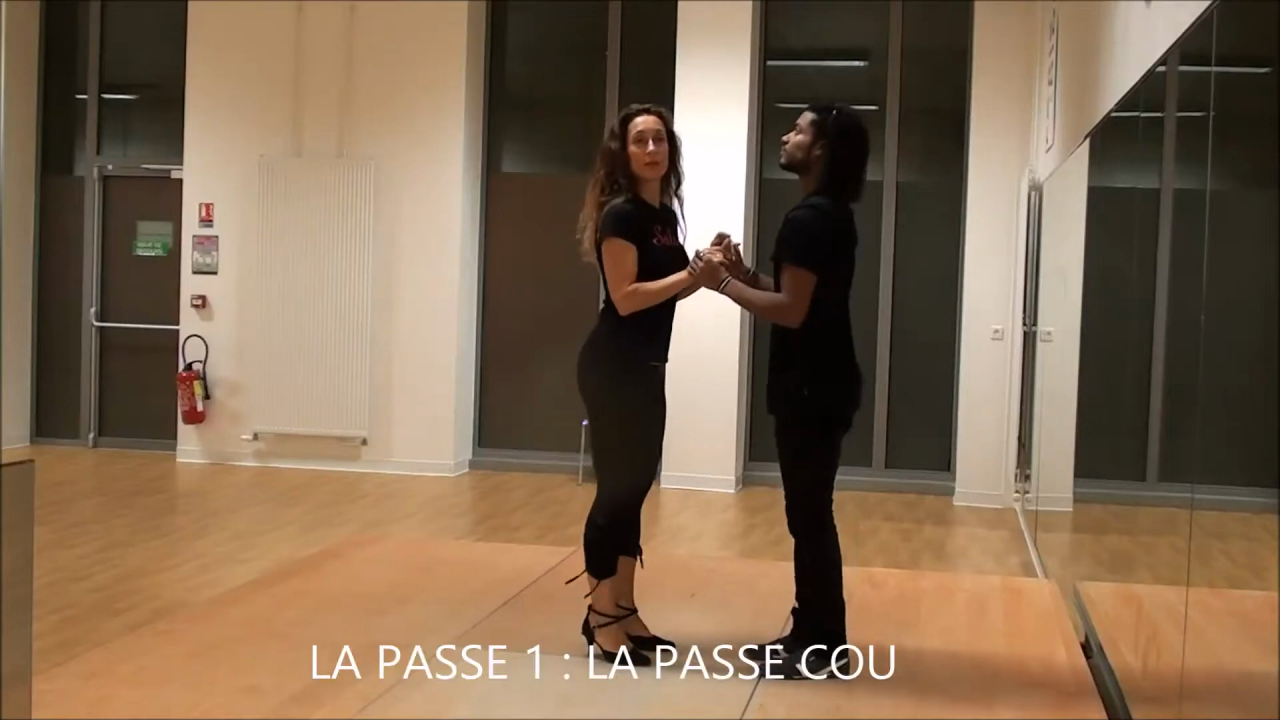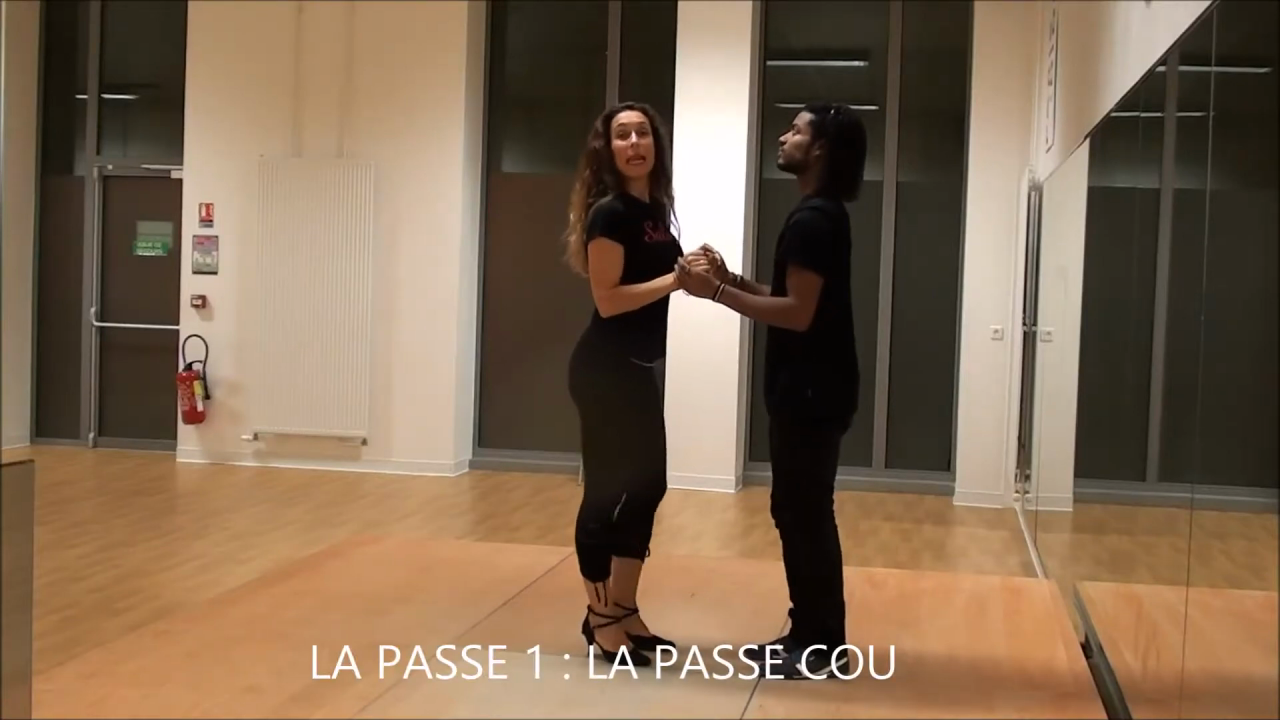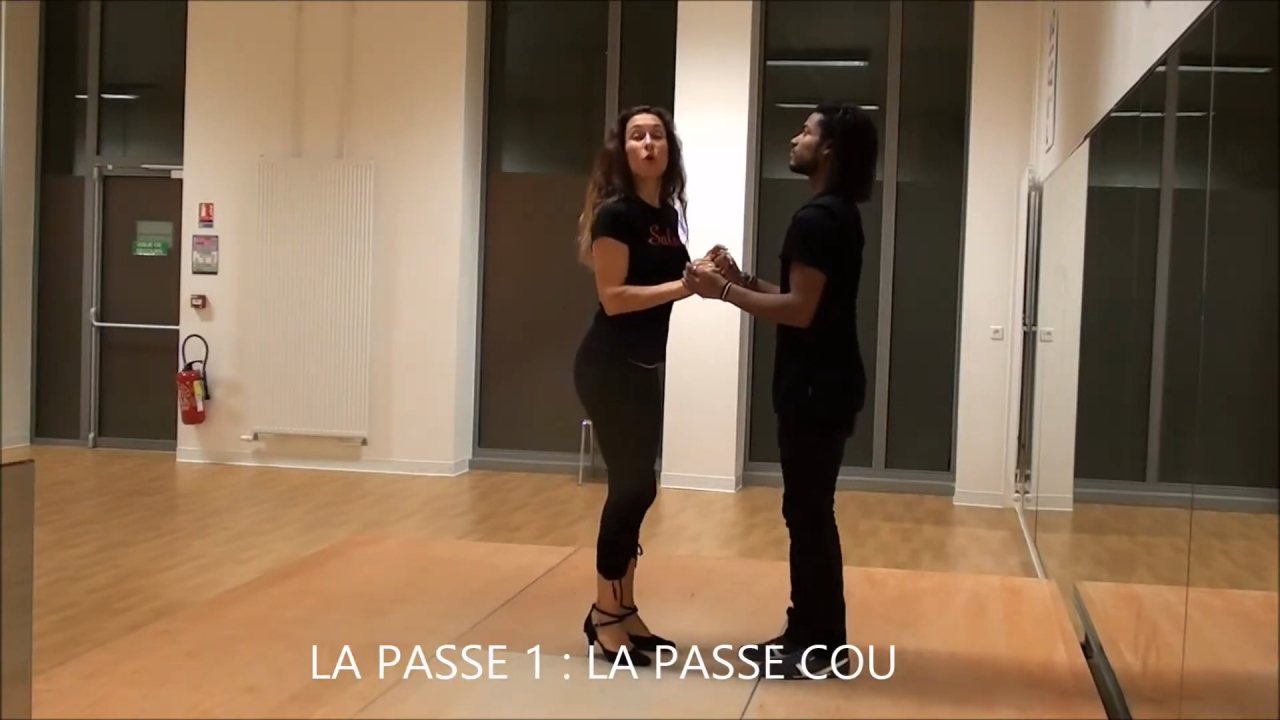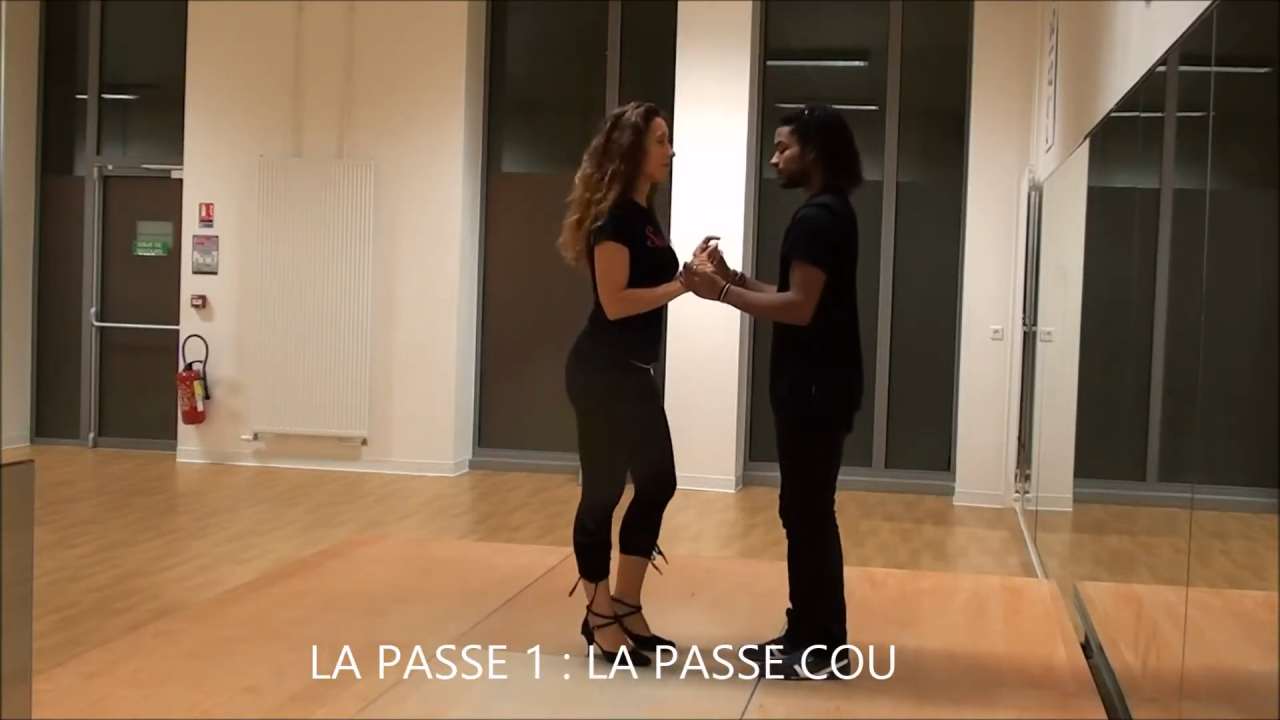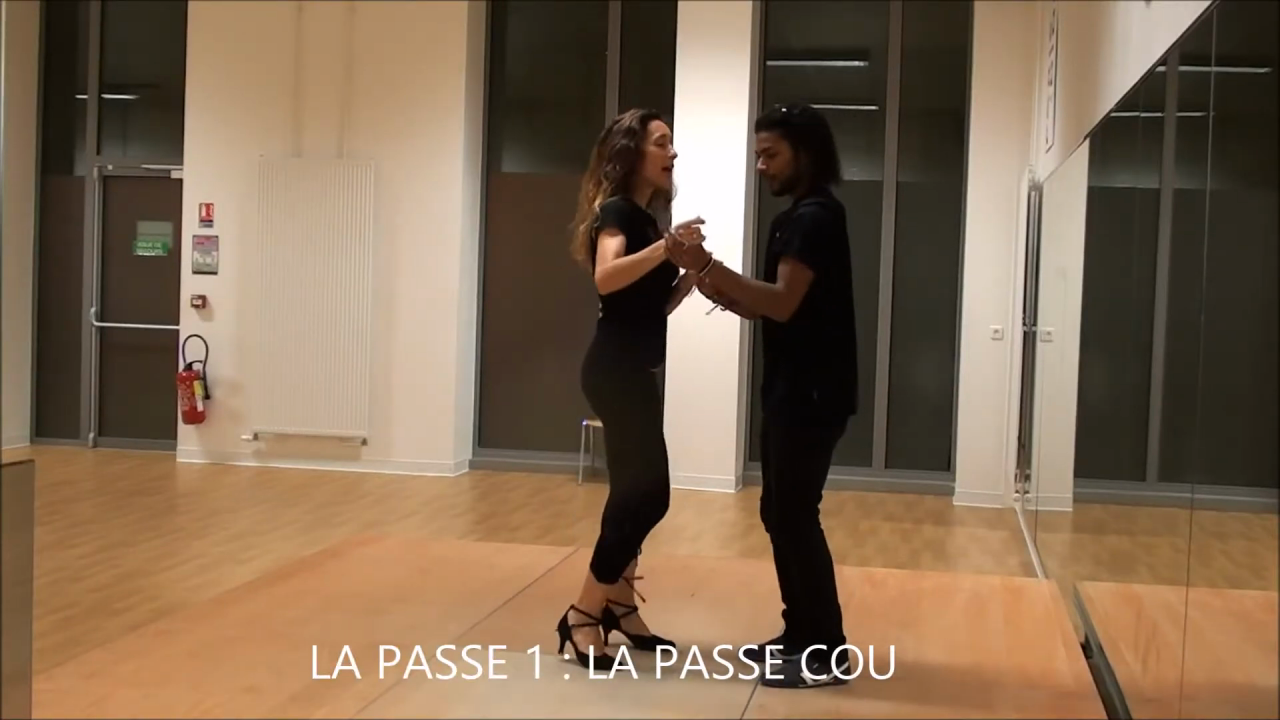
dt=1s
person 1, frame 1
left shoulder: (808, 218)
right shoulder: (830, 215)
left elbow: (792, 310)
left wrist: (722, 283)
right wrist: (743, 272)
left hip: (811, 388)
right hip: (819, 384)
left knee: (809, 515)
right knee: (807, 512)
left ankle: (826, 645)
right ankle: (810, 633)
person 1, frame 2
left shoulder: (811, 220)
right shoulder: (821, 216)
left elbow: (798, 314)
left wrist: (716, 292)
right wrist: (730, 278)
left hip: (812, 392)
right hip: (805, 388)
left knee: (808, 515)
right knee: (794, 512)
left ankle: (824, 646)
right ankle: (807, 633)
person 1, frame 3
left shoulder: (817, 217)
right shoulder: (837, 215)
left elbow: (800, 310)
left wrist: (723, 291)
right wrist: (742, 278)
left hip: (817, 388)
right hip: (818, 385)
left knee: (810, 514)
right knee: (805, 512)
left ankle: (823, 645)
right ankle: (805, 632)
person 1, frame 4
left shoulder: (818, 217)
right shoulder: (827, 214)
left elbow: (800, 308)
left wrist: (720, 292)
right wrist: (734, 277)
left hip: (816, 389)
right hip: (809, 387)
left knee: (810, 515)
right knee: (799, 513)
left ankle: (825, 646)
right ankle: (804, 633)
person 1, frame 5
left shoulder: (816, 217)
right shoulder: (794, 218)
left elbow: (781, 303)
right elbow: (763, 306)
left wrist: (705, 268)
right wrist: (707, 276)
left hip: (813, 393)
right hip: (793, 390)
left knee: (792, 517)
right knee: (783, 513)
left ankle: (826, 650)
right ankle: (802, 634)
person 2, frame 1
left shoulder: (665, 214)
right shoulder: (620, 214)
right elbow: (626, 297)
left wrist: (706, 272)
right wrist: (692, 273)
left hip: (646, 366)
right hip: (613, 366)
left knee: (635, 486)
right knee: (617, 486)
left ankle: (623, 609)
right ankle: (601, 614)
person 2, frame 2
left shoulder: (654, 209)
right shoulder: (609, 212)
right elbow: (607, 299)
right wrist: (677, 279)
left hip: (639, 367)
right hip: (605, 368)
left knee: (646, 486)
right knee: (607, 488)
left ankle: (624, 608)
right ankle: (600, 616)
person 2, frame 3
left shoulder: (666, 214)
right shoulder: (616, 212)
right elbow: (613, 297)
left wrist: (704, 275)
right wrist: (686, 285)
left hip: (642, 366)
right hip: (608, 366)
left knee: (635, 487)
right knee: (633, 486)
left ankle: (624, 610)
right ankle: (604, 615)
person 2, frame 4
left shoulder: (645, 214)
right shoulder: (614, 217)
right elbow: (614, 302)
right wrist: (683, 284)
left hip: (634, 371)
right hip: (602, 371)
left knee: (657, 483)
right knee: (604, 489)
left ankle: (625, 604)
right ankle: (599, 615)
person 2, frame 5
left shoulder: (649, 215)
right shoulder: (618, 211)
right elbow: (606, 278)
left wrist: (691, 274)
right wrist: (666, 247)
left hip: (635, 369)
right hip: (617, 370)
left knee: (632, 490)
right knee: (647, 494)
left ankle: (618, 604)
right ankle: (583, 612)
